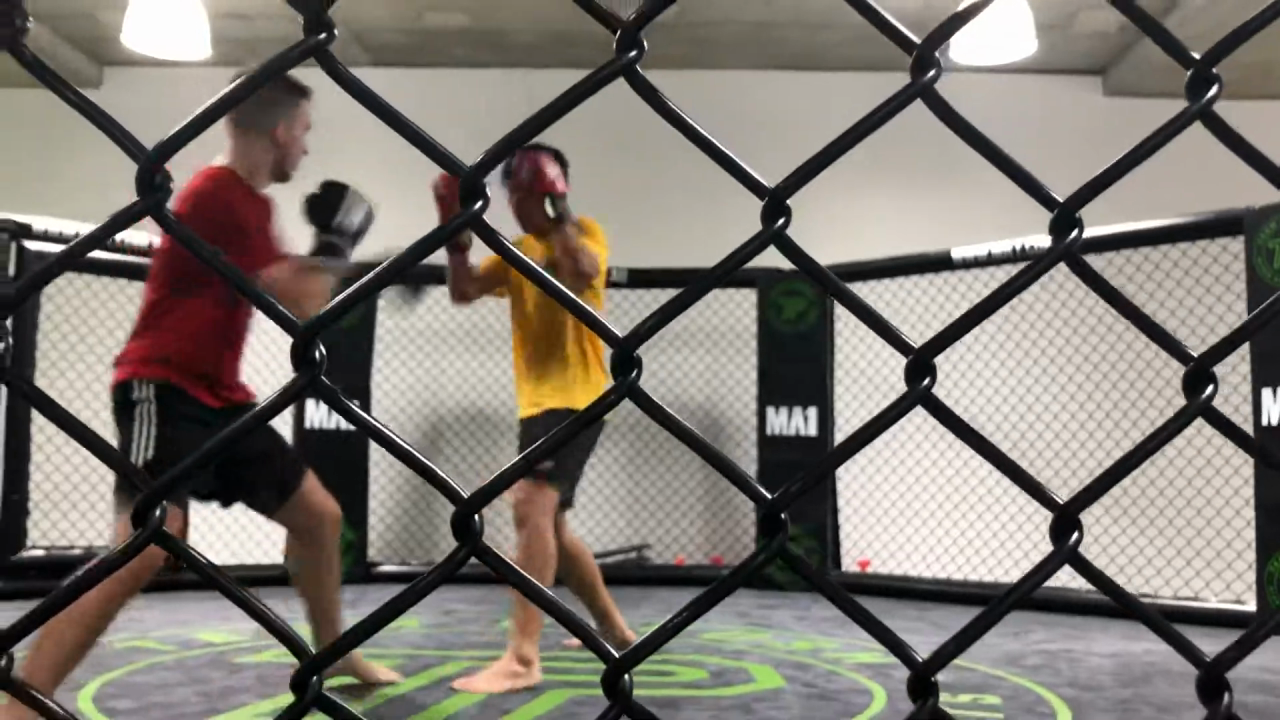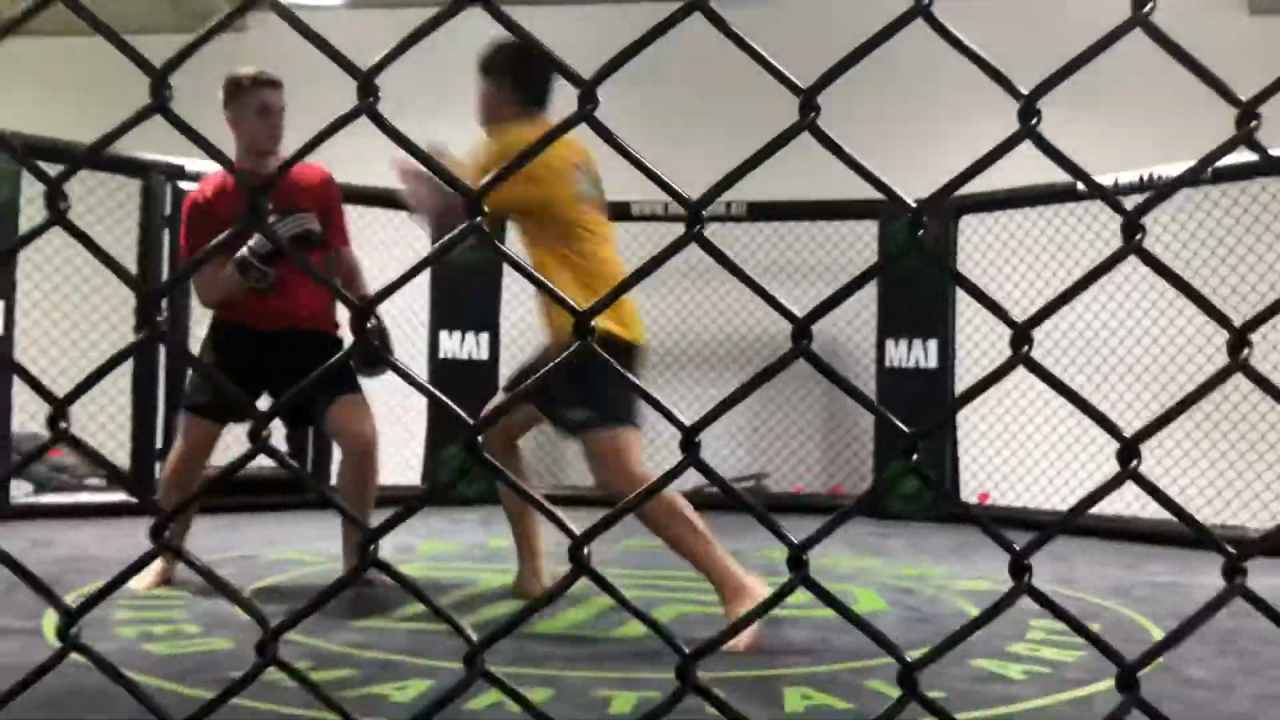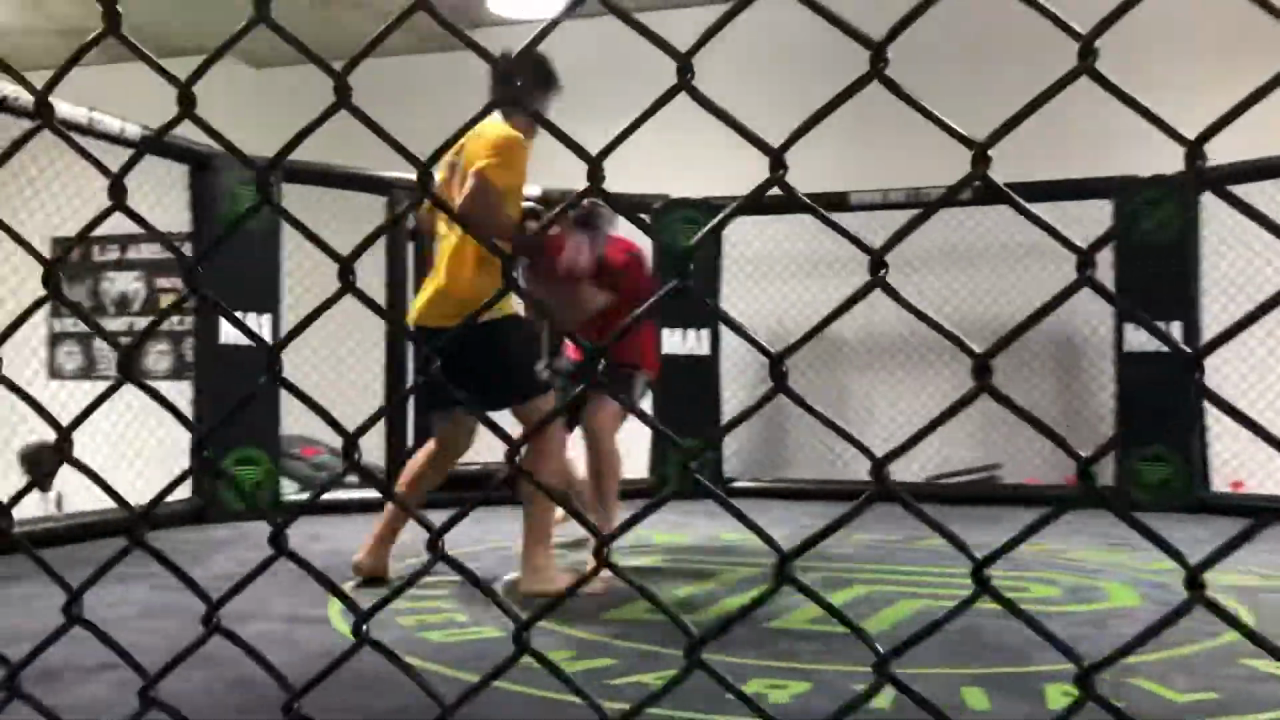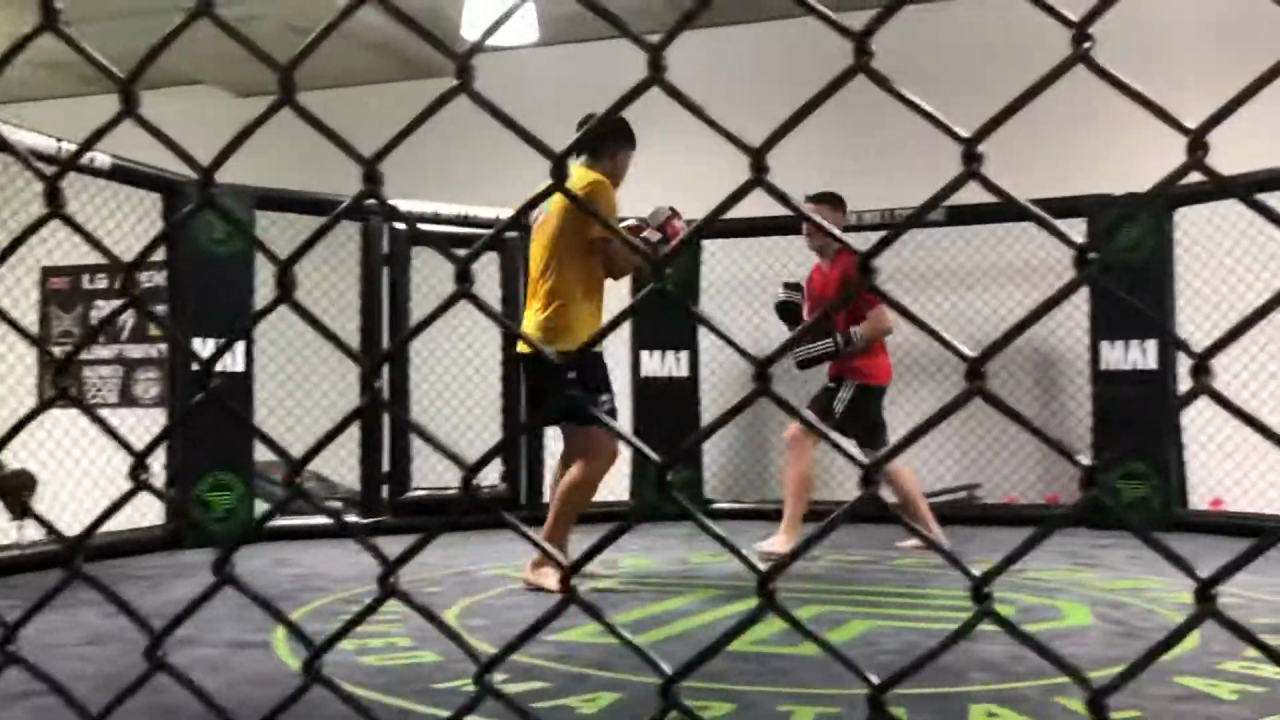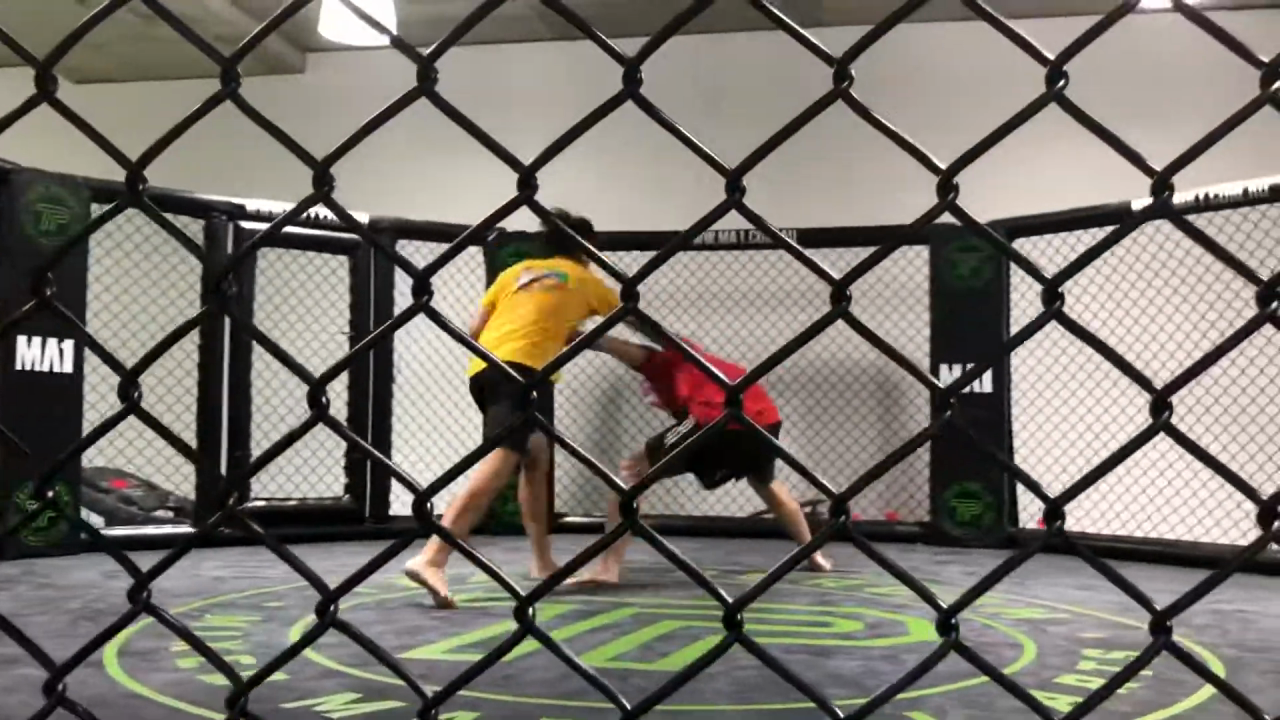
dt=1s
person 1, frame 1
left shoulder: (581, 231)
right shoulder: (517, 250)
left elbow: (585, 274)
right elbow: (462, 291)
left wrist: (556, 209)
right wrist: (456, 233)
left hip: (573, 399)
right hip: (538, 401)
left knee: (531, 507)
right knee: (552, 524)
left ankle: (521, 658)
right ankle: (614, 628)
person 1, frame 2
left shoulder: (515, 148)
right shoulder: (566, 149)
left elbow: (445, 208)
left wrist: (418, 180)
left hip: (597, 329)
right hip: (577, 330)
left knee: (619, 468)
right knee: (498, 432)
left ankle: (738, 590)
right ankle: (530, 572)
person 1, frame 3
left shoulder: (466, 142)
right shoulder: (507, 140)
left elbow: (428, 218)
right elbow: (478, 211)
right wrist: (538, 246)
left hip: (437, 311)
right hip: (480, 309)
left knee: (448, 440)
right knee: (547, 424)
left ankle: (374, 553)
right ankle: (538, 563)
person 1, frame 4
left shoulder: (556, 188)
right shoulder: (594, 185)
right elbow: (618, 261)
left wrist: (634, 249)
left hip: (542, 336)
right hip: (567, 339)
left knee: (579, 444)
right knee: (598, 450)
left ankle: (559, 552)
right ankle: (544, 559)
person 1, frame 5
left shoulder: (514, 271)
right shoulder: (587, 281)
left elbow: (474, 330)
left hip: (487, 368)
right hip: (521, 368)
left knee: (537, 456)
right knee: (499, 464)
left ankle: (542, 559)
right ankle: (429, 560)
person 2, frame 1
left shoulder: (250, 203)
right shoulder: (215, 197)
left elbow: (283, 286)
right elbow: (295, 306)
right wrist: (337, 239)
left hip: (219, 396)
right hip: (163, 391)
left knee: (320, 516)
right knee: (146, 548)
left ankle: (330, 652)
person 2, frame 2
left shoulder: (316, 184)
right shoulder: (206, 200)
left elbow: (341, 258)
right elbow: (208, 293)
right wrist: (261, 252)
left hip: (310, 336)
right hip: (238, 336)
left knee: (361, 438)
right knee: (190, 449)
left ankle: (357, 560)
right ankle: (168, 561)
person 2, frame 3
left shoulder: (623, 258)
right shoulder: (556, 247)
left hip: (627, 358)
right hip: (582, 355)
left knee: (598, 425)
left ankle: (603, 536)
right ankle: (582, 500)
person 2, frame 4
left shoulder: (852, 266)
right shoulder: (816, 274)
left elbow: (883, 324)
right elbow: (810, 334)
left wrist: (836, 345)
right wrist: (791, 314)
left hip: (861, 374)
right hip: (853, 374)
left knee: (798, 436)
right knee: (879, 456)
left ankle: (788, 536)
right ankle: (930, 530)
person 2, frame 5
left shoulder: (661, 362)
left hip: (719, 417)
right hip: (765, 415)
left knee: (632, 471)
right knee: (765, 484)
left ankle: (609, 567)
right ankle: (813, 555)
